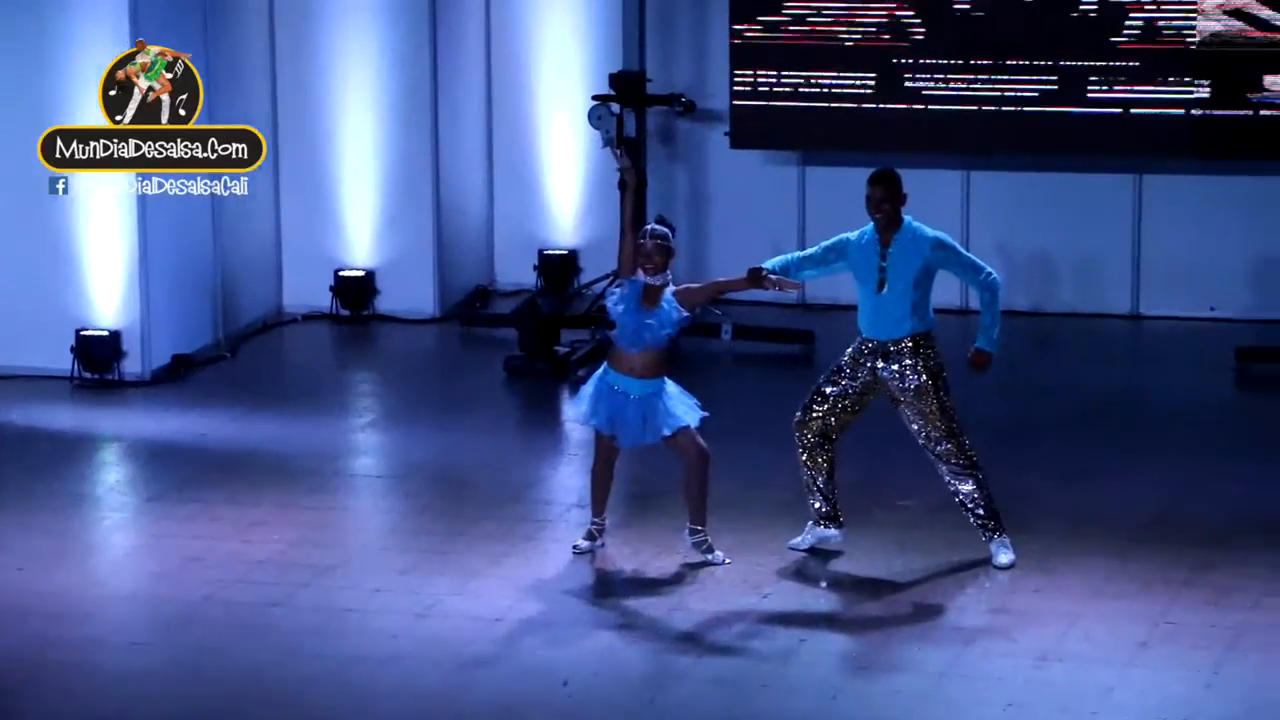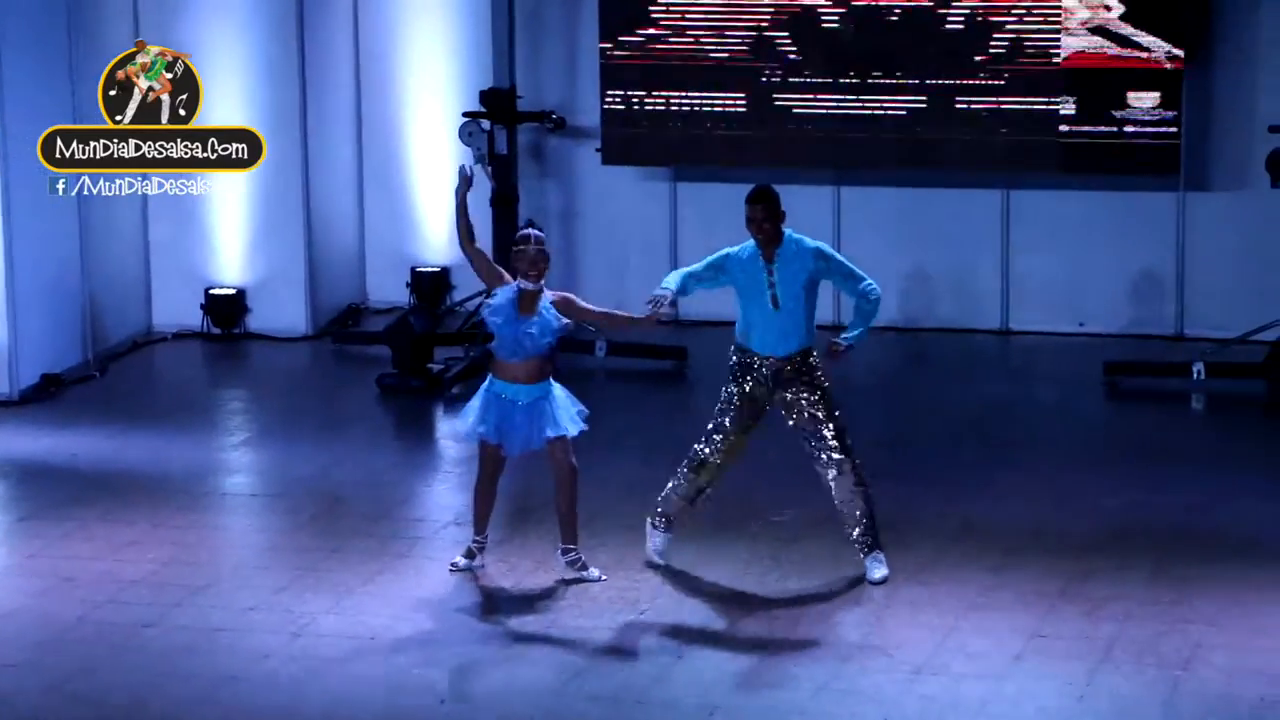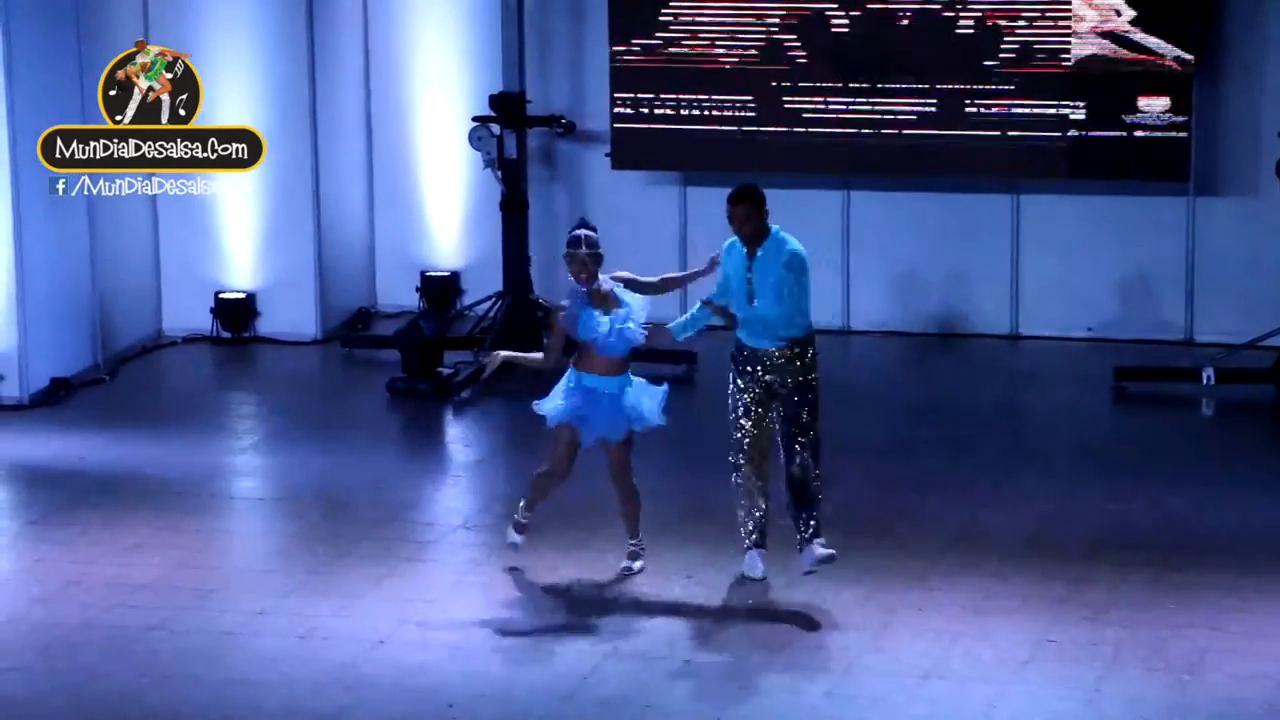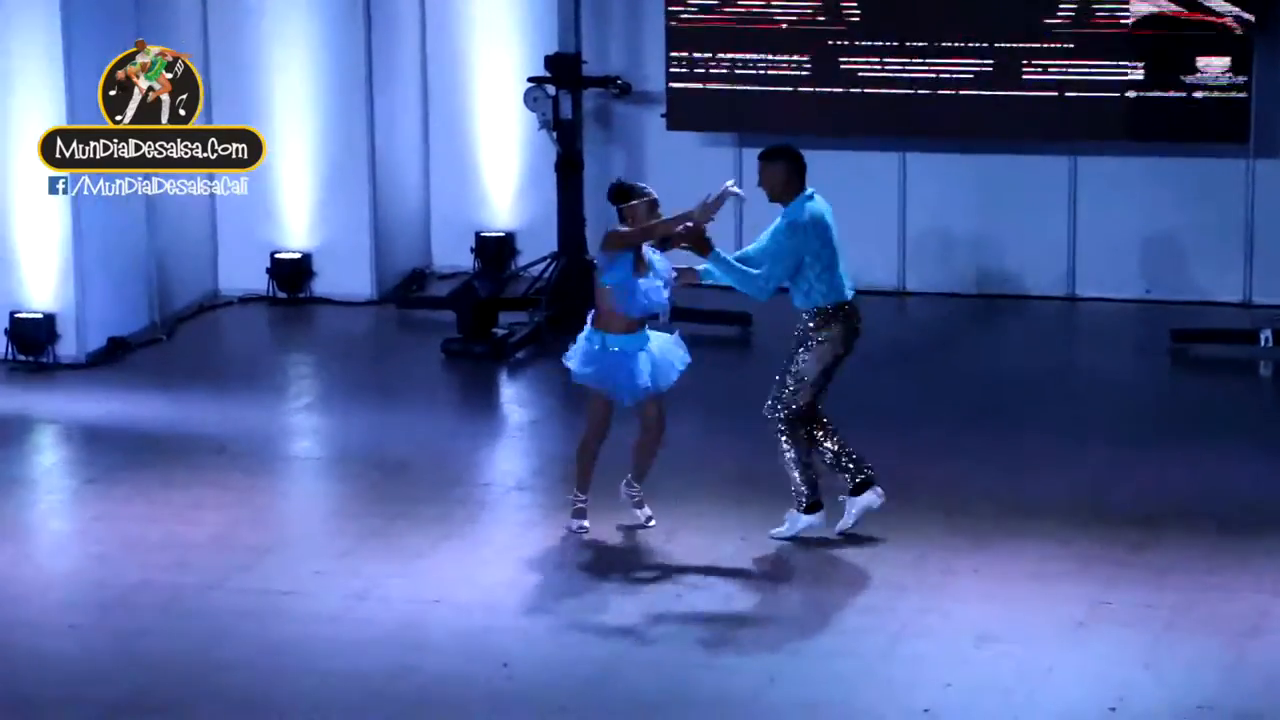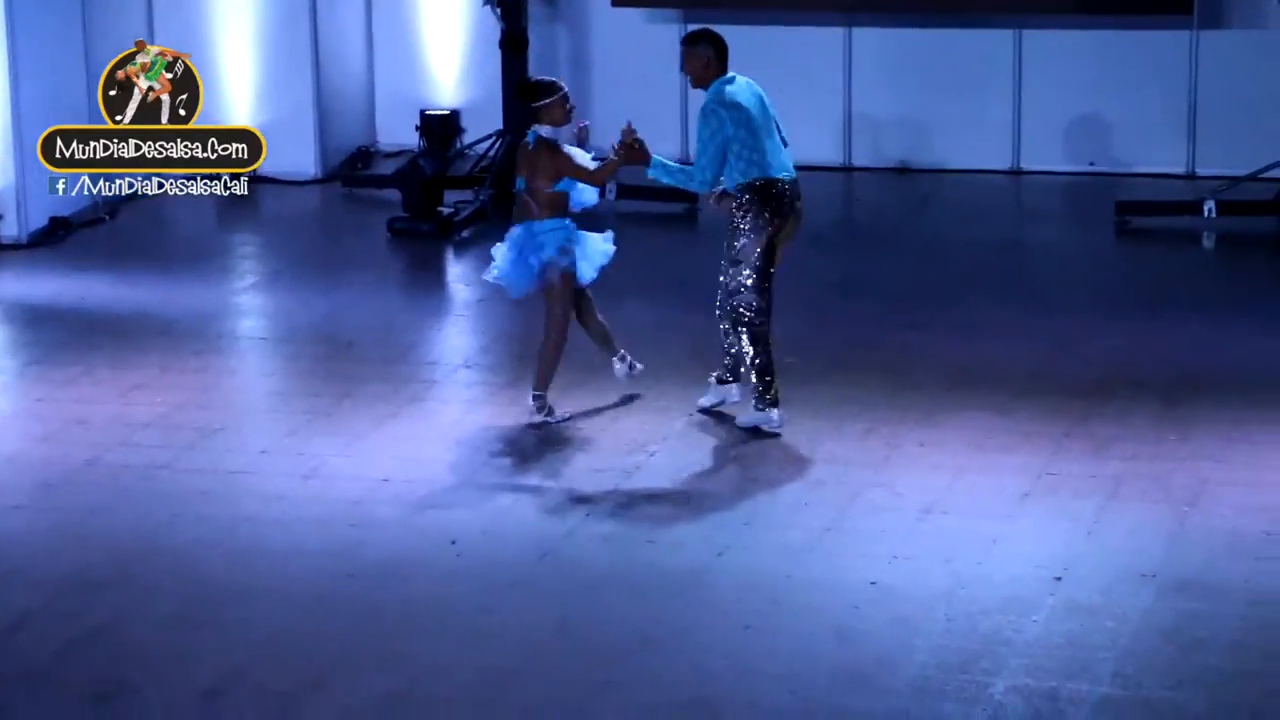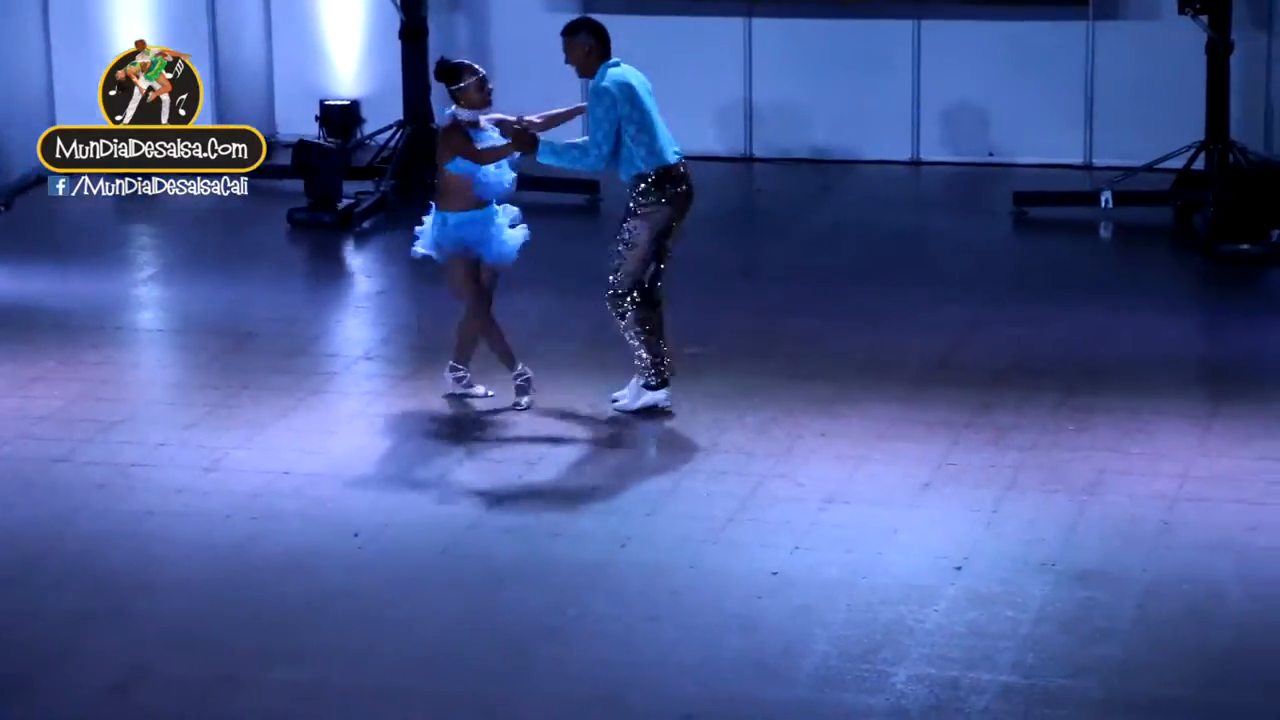
dt=0.7s
person 1, frame 1
left shoulder: (930, 244)
right shoulder: (853, 245)
left elbow: (987, 281)
right elbow: (803, 261)
left wrist: (985, 343)
right wrist: (768, 269)
left hip: (911, 356)
right hip: (866, 353)
left knee: (946, 446)
right knee: (810, 425)
left ankle: (995, 535)
right ankle: (825, 523)
person 1, frame 2
left shoulder: (812, 255)
right shoulder: (732, 261)
left elbow: (868, 292)
right elbow: (683, 278)
left wrist: (849, 337)
right wrist: (667, 292)
left hip: (797, 369)
right hip: (749, 367)
left knee: (835, 457)
right knee: (713, 452)
left ankle: (870, 549)
right ankle: (663, 520)
person 1, frame 3
left shoulder: (790, 255)
right shoulder: (730, 252)
left elbow: (795, 318)
right elbow: (721, 299)
left wrist: (737, 320)
right wrist: (677, 329)
left hip: (792, 357)
right hip: (748, 358)
left knee: (800, 449)
right knee: (746, 454)
left ankle: (810, 540)
right ankle: (754, 545)
person 1, frame 4
left shoulder: (800, 223)
right shoulder: (807, 209)
left elbow: (762, 288)
right elbow: (760, 254)
left wrist: (710, 255)
right wrist: (702, 272)
left hip: (824, 325)
right hip: (836, 318)
left knee: (783, 414)
right knee: (802, 412)
left ankle: (808, 508)
right ankle: (861, 488)
person 1, frame 5
left shoulder: (716, 108)
right shoulder: (750, 89)
left elbow: (701, 179)
right elbow: (780, 143)
left wrist: (647, 161)
left hip: (757, 205)
right hip: (784, 197)
left knee: (745, 303)
right knee: (740, 295)
left ankle: (766, 406)
right ankle: (729, 380)
person 1, frame 6
left shoulder: (606, 90)
right shoulder: (629, 76)
left elbow: (596, 157)
left wrist: (537, 148)
right wrist: (549, 139)
left hip: (653, 190)
right hip: (672, 182)
left knee: (624, 287)
right knee: (641, 284)
left ankle: (653, 384)
right ankle: (651, 377)
person 2, frame 1
left shoulder: (679, 298)
right shoulder: (628, 284)
left elbow: (720, 287)
right elbow: (627, 232)
left wrist: (757, 281)
right wrist: (630, 186)
left hip: (654, 391)
right hip: (614, 386)
left knee: (697, 454)
right knee: (605, 457)
left ankle: (698, 534)
right ankle: (596, 527)
person 2, frame 2
left shoulder: (557, 302)
right shoulder: (501, 288)
left elbow: (601, 317)
right elbow: (471, 250)
left wrist: (640, 319)
right wrist: (461, 199)
left hip: (539, 397)
right hip: (498, 395)
left knee: (566, 470)
right knee: (489, 472)
left ankle: (569, 551)
right ankle: (476, 545)
person 2, frame 3
left shoulder: (619, 285)
right shoulder: (570, 310)
left elbow: (659, 285)
right elbow: (549, 359)
left wrist: (701, 272)
right wrist: (509, 356)
left hip: (618, 391)
right hip: (582, 390)
left knee: (620, 475)
right knee: (557, 469)
left ankle: (635, 545)
right ankle: (524, 515)
person 2, frame 4
left shoulder: (646, 249)
right shoulder: (614, 241)
right elbow: (674, 231)
right wrist: (706, 208)
left hip: (638, 347)
right hip: (606, 347)
left knee: (654, 423)
right knee: (597, 428)
left ankle: (634, 487)
right ankle: (579, 500)
person 2, frame 5
left shoulder: (529, 145)
right shoulder: (554, 153)
right elbow: (594, 179)
left wrist: (575, 147)
right wrist: (622, 154)
left hip: (530, 236)
right hip: (551, 237)
left knee: (582, 305)
right knee: (558, 321)
left ankle: (618, 359)
right ankle: (539, 400)
person 2, frame 6
left shoulder: (489, 123)
right shoulder: (453, 133)
left elbow: (536, 122)
right elbow: (478, 157)
left wrist: (580, 107)
right wrist: (518, 146)
left hip: (482, 222)
right hip: (455, 227)
left knee: (480, 304)
right knee: (476, 305)
left ankle: (458, 373)
right ankle: (517, 371)
